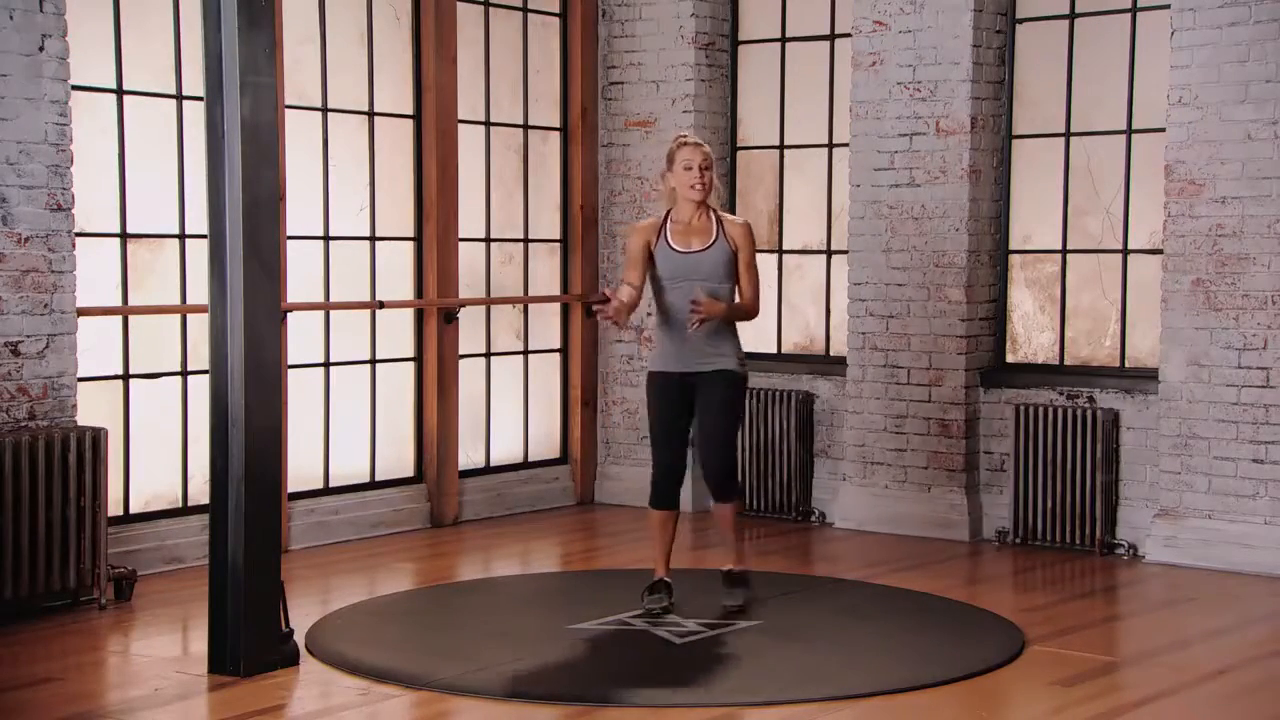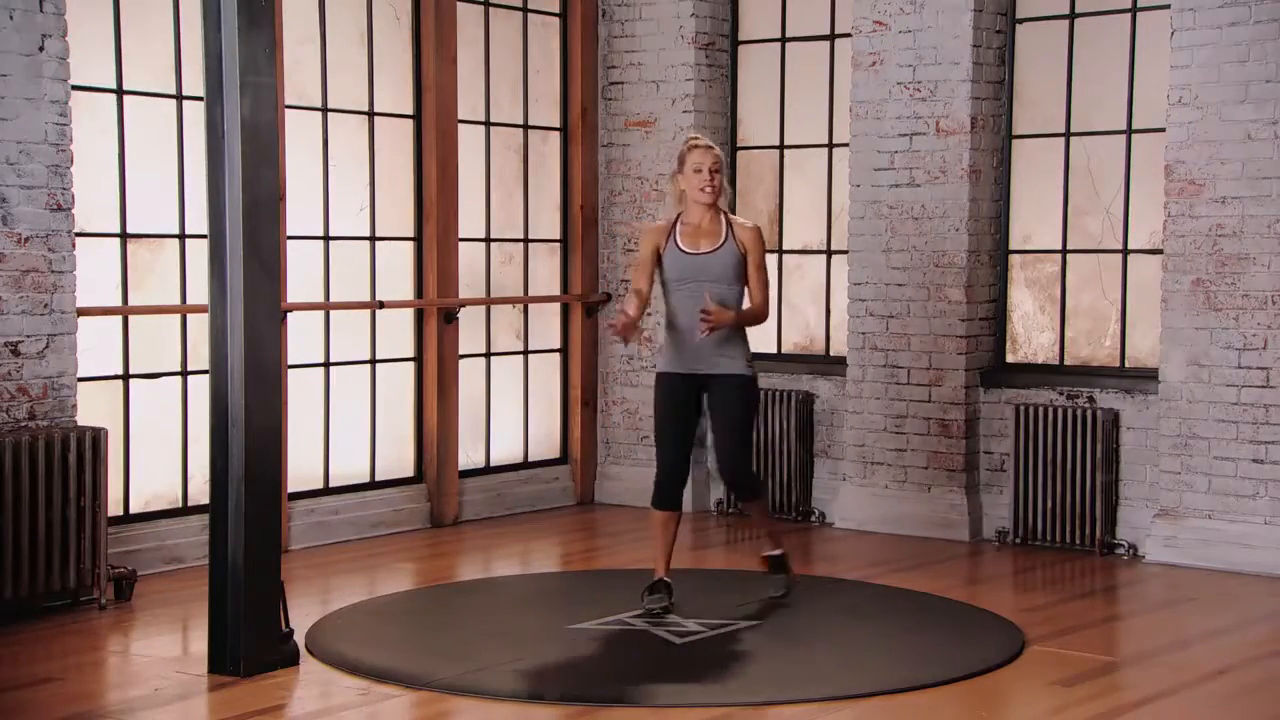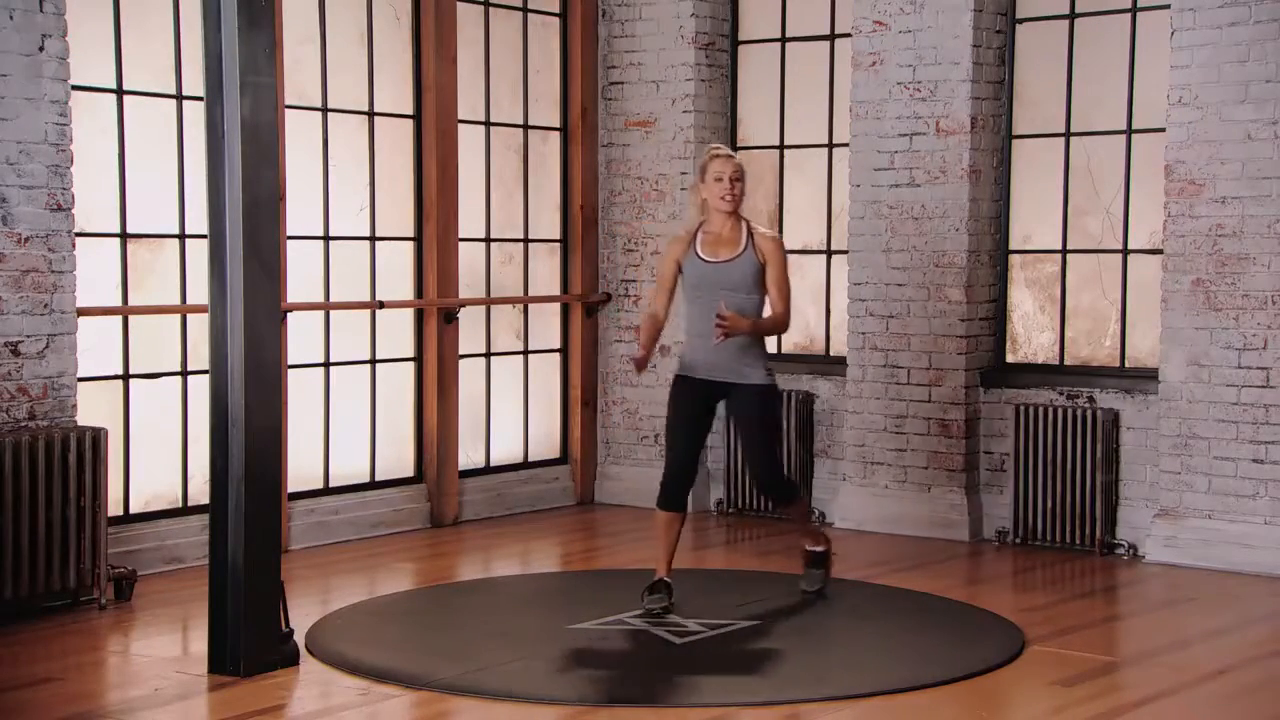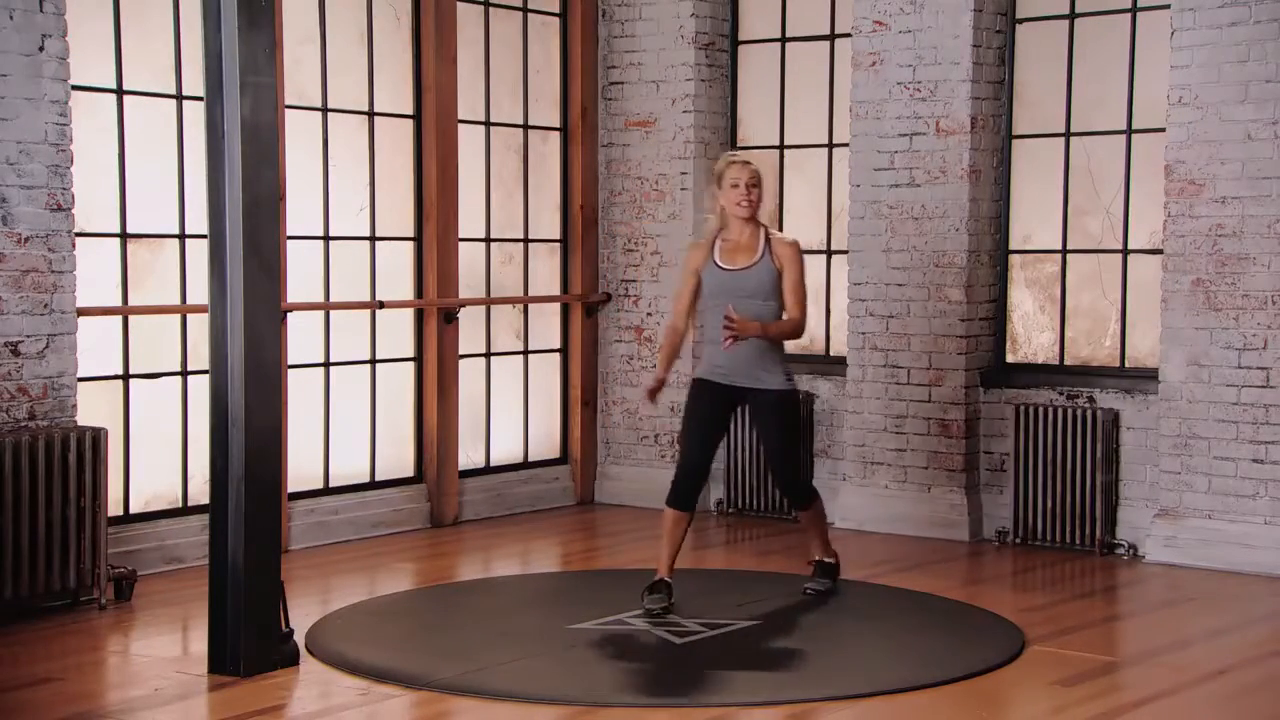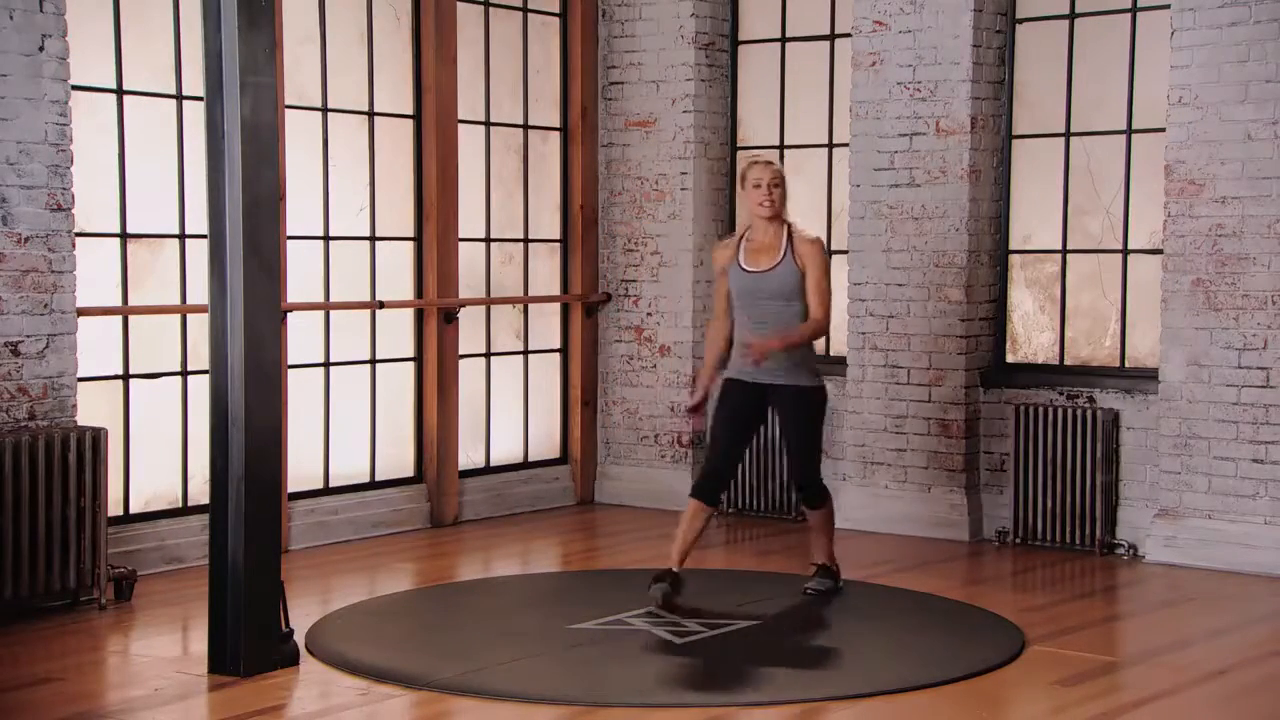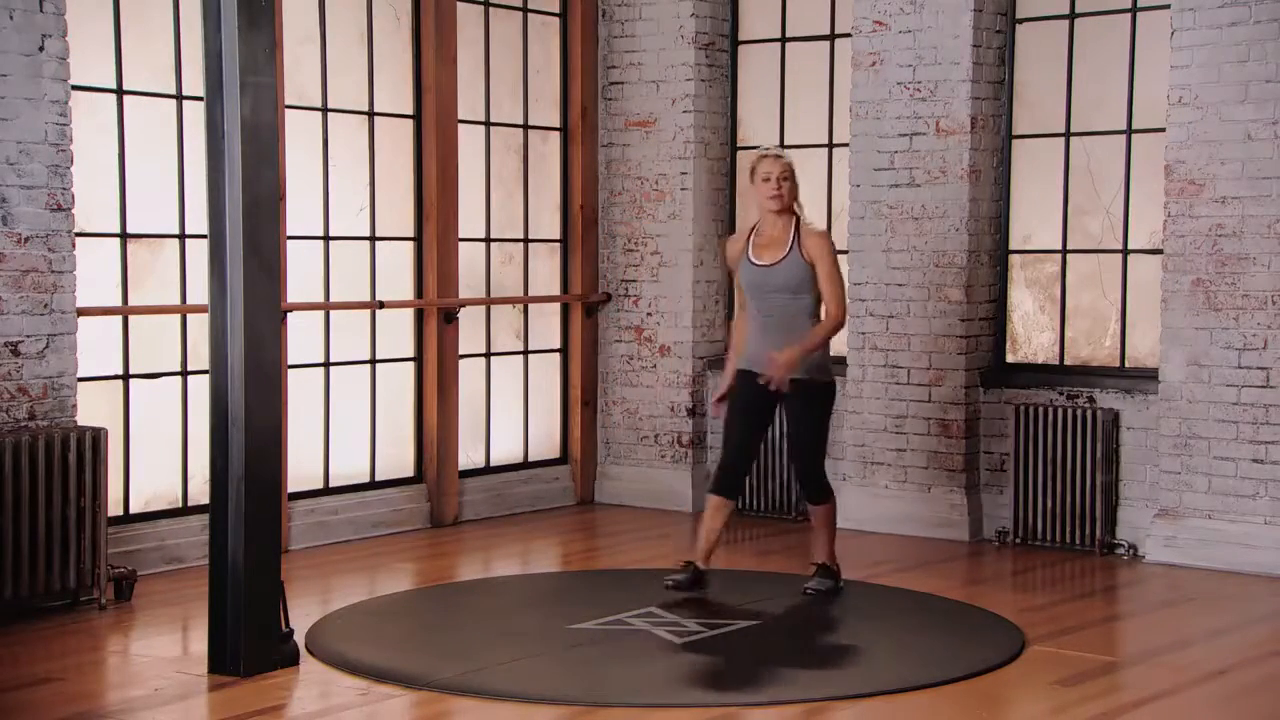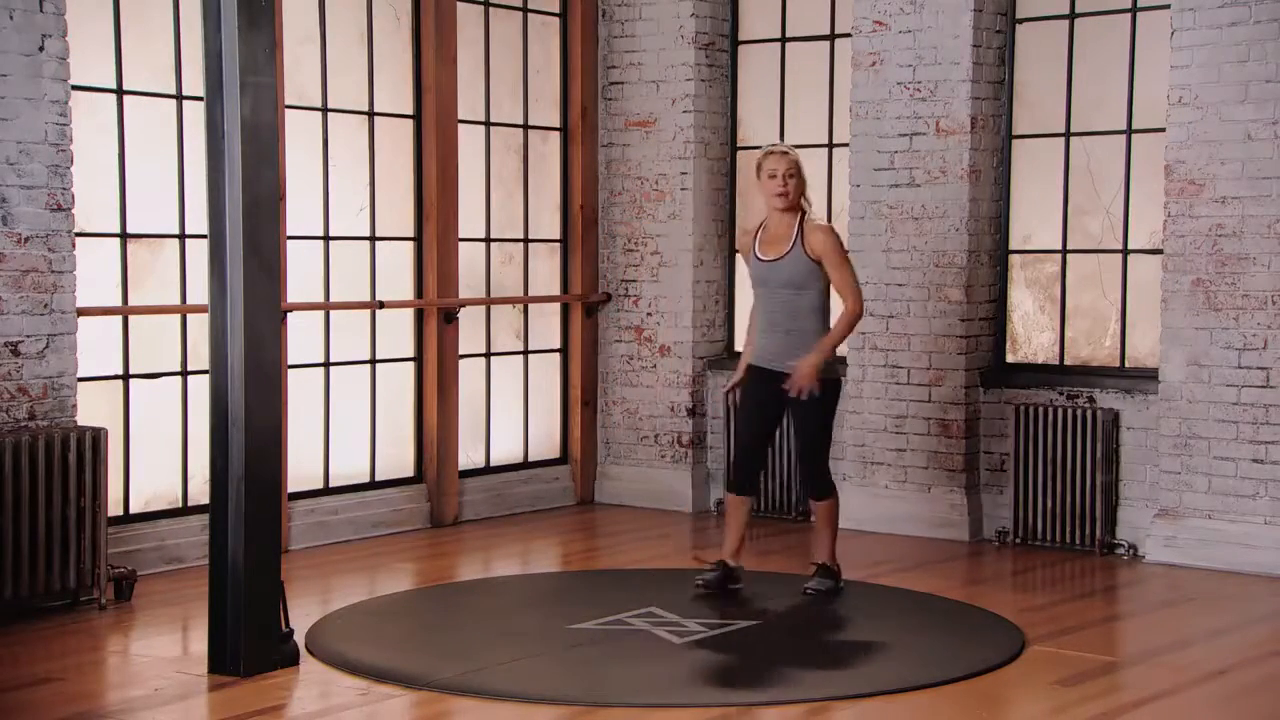
dt=0.1s
person 1, frame 1
left shoulder: (736, 230)
right shoulder: (647, 232)
left elbow: (752, 304)
right elbow: (631, 285)
left wrist: (722, 309)
right wrist: (620, 306)
left hip: (721, 366)
right hip: (668, 368)
left knee: (717, 466)
right knee: (666, 471)
left ankle: (734, 567)
right ankle: (660, 578)
person 1, frame 2
left shoulder: (745, 234)
right shoulder: (659, 235)
left elbow: (760, 308)
right elbow: (637, 291)
left wrist: (730, 317)
right wrist: (628, 318)
left hip: (731, 367)
right hip: (677, 368)
left knee: (735, 470)
right knee: (670, 474)
left ankle: (774, 551)
right ankle: (660, 578)
person 1, frame 3
left shoulder: (766, 244)
right shoulder: (681, 246)
left elbow: (782, 318)
right elbow: (655, 310)
left wrist: (747, 324)
right wrist: (645, 345)
left hip: (750, 376)
right hip: (693, 375)
left knee: (766, 474)
right knee: (676, 474)
left ankle: (815, 545)
right ankle: (661, 577)
person 1, frame 4
left shoulder: (784, 250)
right shoulder: (701, 254)
left elbow: (796, 320)
right elbow: (680, 321)
left wrist: (758, 329)
right wrist: (662, 369)
left hip: (771, 382)
right hip: (715, 378)
left knee: (789, 479)
right knee: (688, 476)
left ankle: (825, 558)
right ankle: (663, 579)
person 1, frame 5
left shoulder: (806, 247)
right shoulder: (727, 252)
left elbow: (819, 320)
right elbow: (722, 323)
left wrist: (777, 343)
right wrist: (703, 384)
left hip: (797, 380)
right hip: (742, 379)
left knee: (804, 478)
right knee: (714, 473)
left ankle: (825, 563)
right ankle: (671, 569)
person 1, frame 6
left shoulder: (814, 242)
right shoulder: (740, 244)
left elbow: (836, 312)
left wrist: (795, 354)
right wrist: (730, 375)
left hip: (806, 374)
right hip: (754, 372)
left knee: (808, 471)
right knee: (731, 466)
left ankle: (826, 564)
right ankle: (698, 564)
person 1, frame 7
left shoulder: (819, 236)
right shoulder: (748, 240)
left elbow: (853, 305)
left wrist: (816, 358)
right wrist: (743, 366)
left hip: (813, 371)
right hip: (764, 368)
left knee: (812, 467)
right knee: (744, 462)
left ankle: (825, 564)
right ankle: (729, 562)
